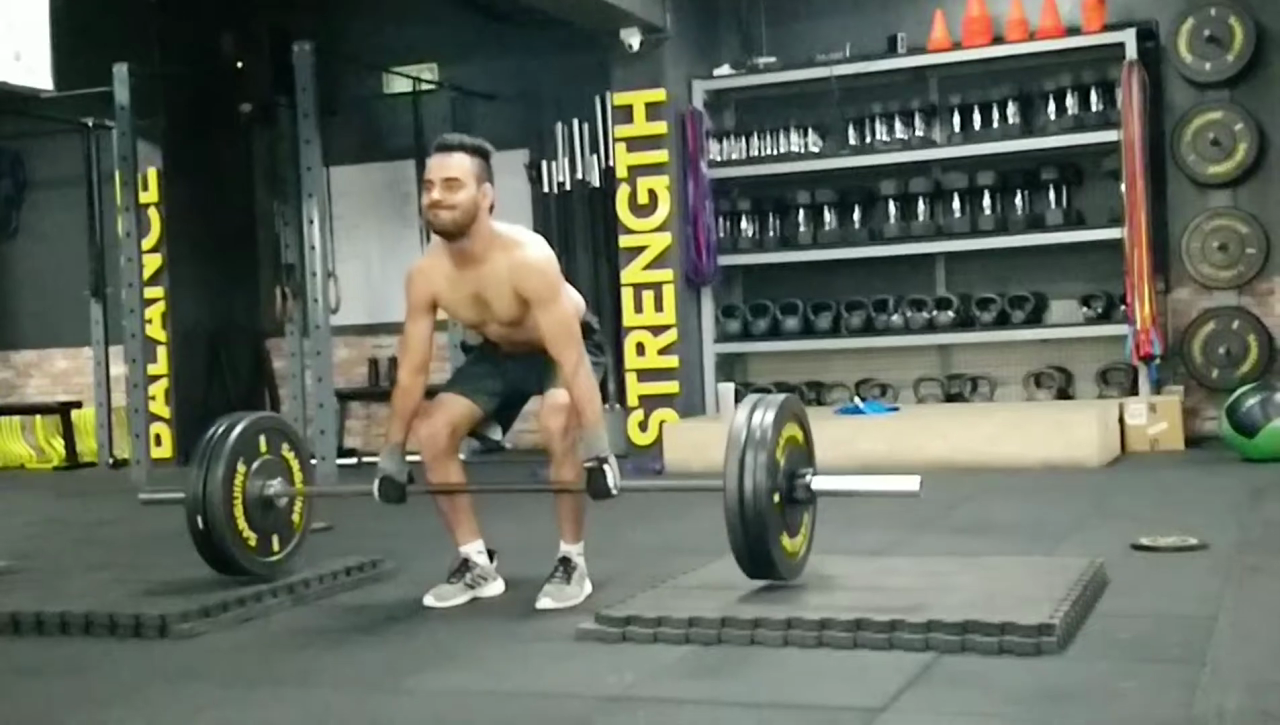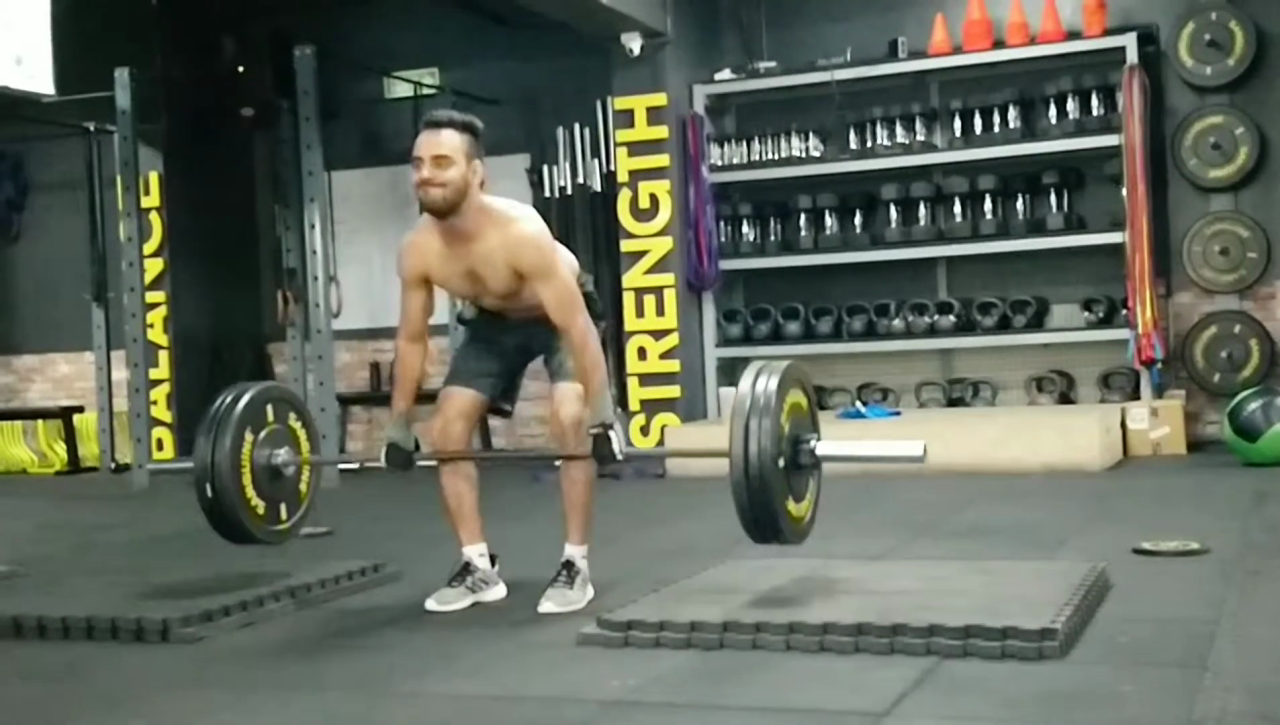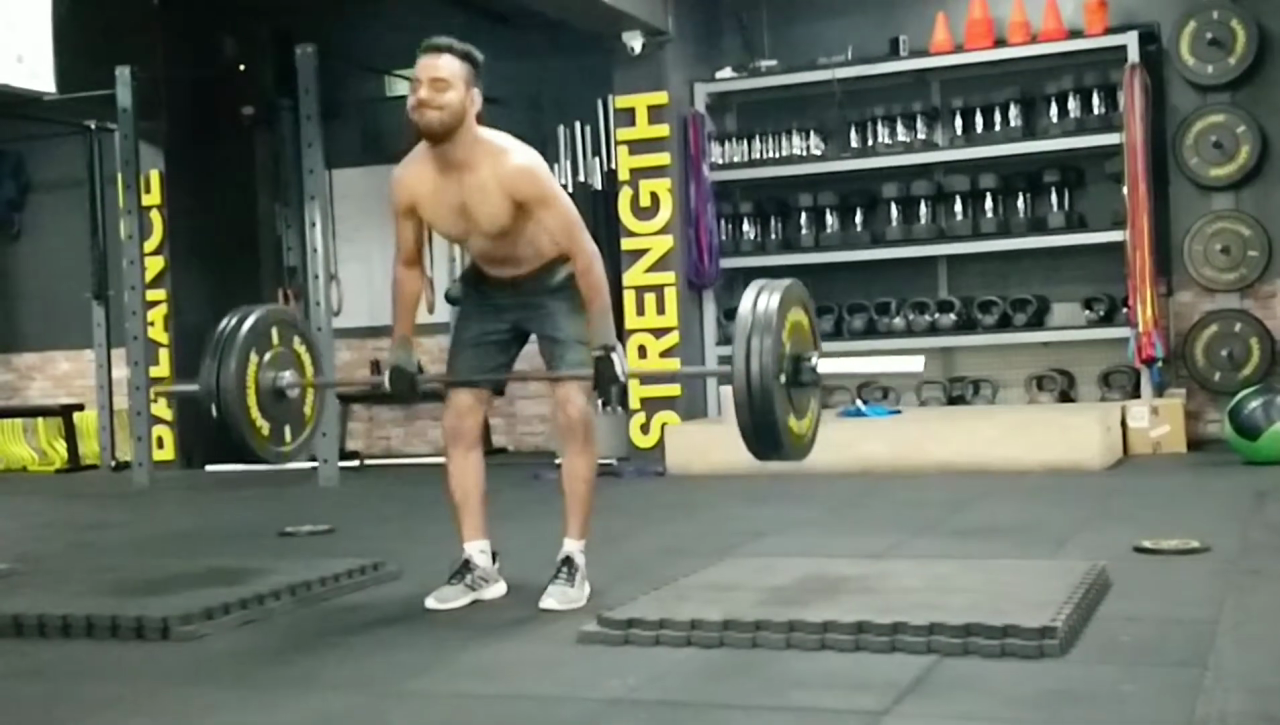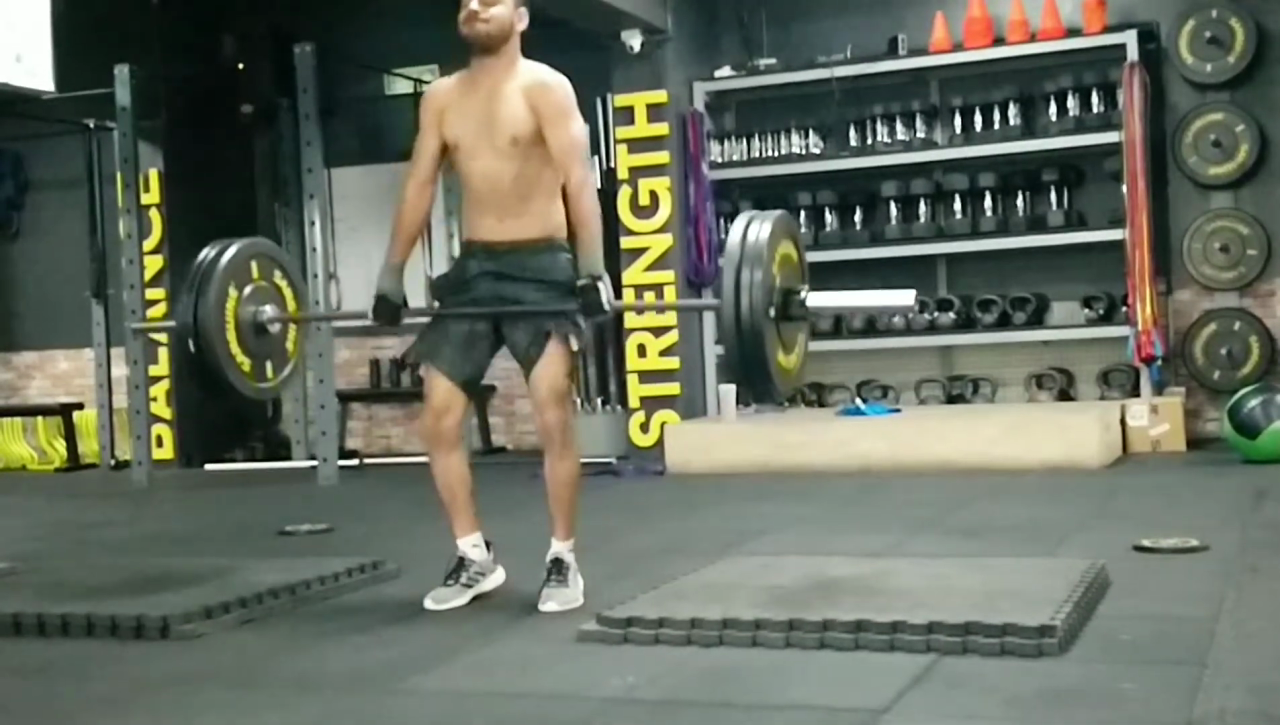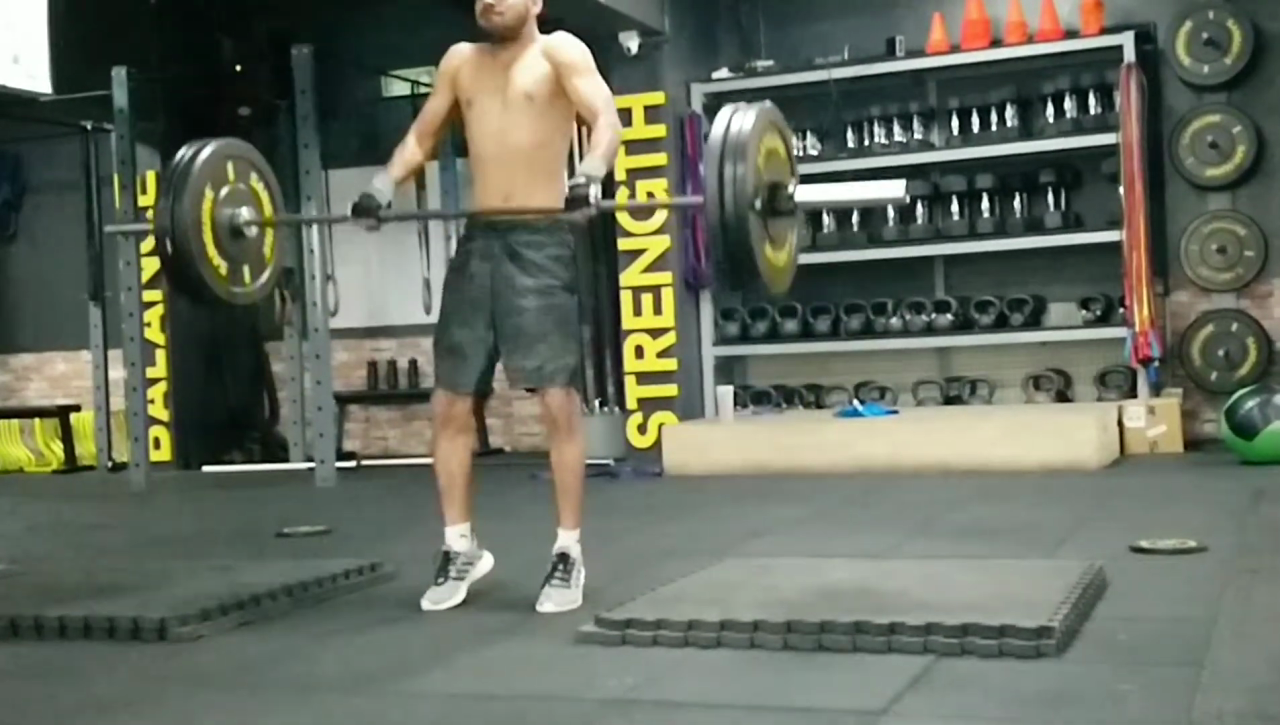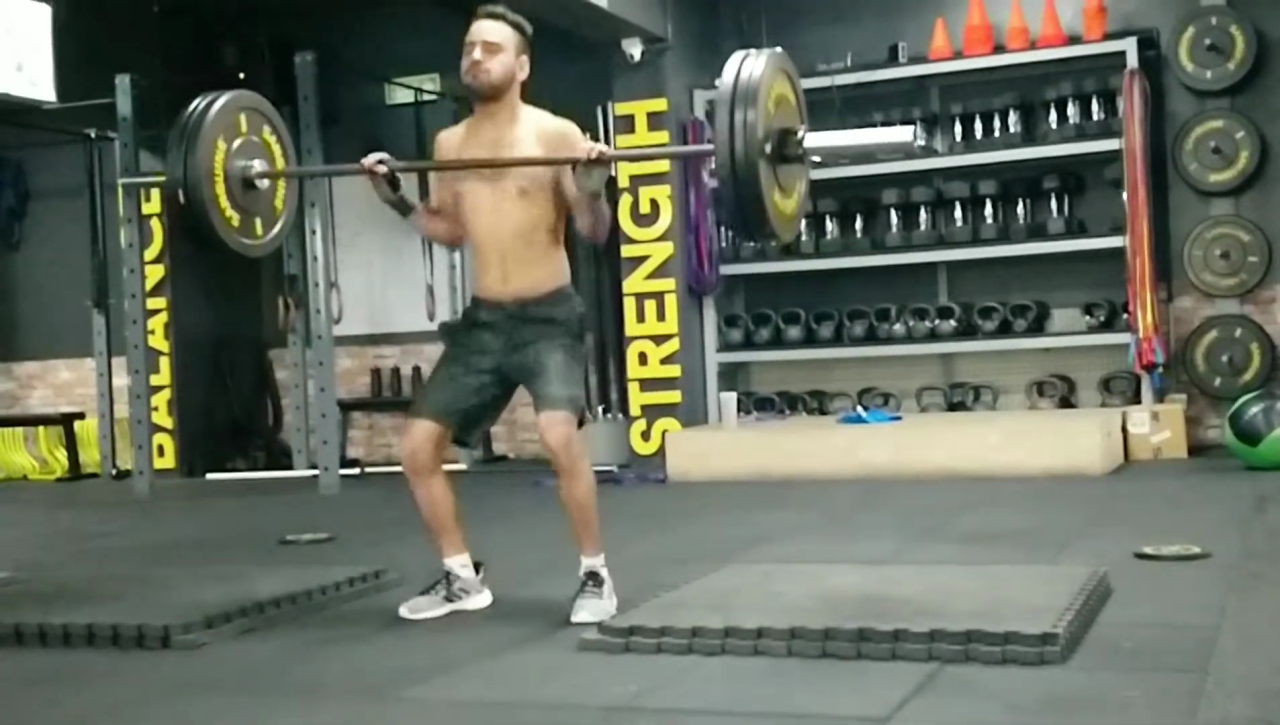
dt=0.7s
person 1, frame 1
left shoulder: (529, 259)
right shoulder: (425, 274)
left elbow: (570, 360)
right elbow: (411, 370)
left wrist: (598, 449)
right wrist: (391, 456)
left hip: (567, 346)
right hip: (499, 353)
left knee: (557, 423)
right knee: (431, 432)
left ankle: (571, 562)
right ankle: (477, 563)
person 1, frame 2
left shoulder: (521, 233)
right shoulder: (417, 248)
left elbow: (577, 330)
right elbow: (411, 338)
left wrist: (603, 418)
right wrist: (398, 427)
left hip: (561, 314)
right hip: (494, 320)
left knee: (569, 420)
right knee: (447, 428)
left ankle: (575, 566)
right ankle: (479, 566)
person 1, frame 3
left shoulder: (515, 165)
right shoulder: (408, 180)
left elbow: (584, 252)
right elbow: (408, 264)
left wrist: (605, 342)
right wrist: (400, 349)
left hip: (555, 285)
right hip: (485, 291)
left knee: (573, 412)
right knee: (459, 422)
left ankle: (572, 561)
right ankle: (479, 563)
person 1, frame 4
left shoulder: (545, 86)
right shoulder: (441, 95)
left elbow: (580, 180)
right elbow: (419, 186)
left wrist: (594, 270)
right wrist: (392, 275)
left hip: (539, 266)
right hip: (470, 268)
left knee: (552, 414)
right knee: (439, 417)
left ankle: (563, 561)
right ankle: (474, 557)
person 1, frame 5
left shoulder: (560, 51)
right shoulder: (460, 60)
left elbow: (606, 119)
right elbow: (422, 135)
left wrist: (589, 176)
right wrist: (381, 187)
left hip: (540, 244)
right hip: (475, 244)
left knee: (557, 403)
right knee: (450, 405)
left ankle: (568, 554)
right ankle: (460, 548)
person 1, frame 6
left shoulder: (555, 135)
right shoulder: (447, 145)
left elbow: (596, 232)
left wrist: (590, 187)
right wrist: (395, 198)
left hip: (549, 318)
right hip: (482, 321)
left knee: (558, 438)
right knee: (417, 447)
left ankle: (594, 574)
right ankle: (462, 576)
